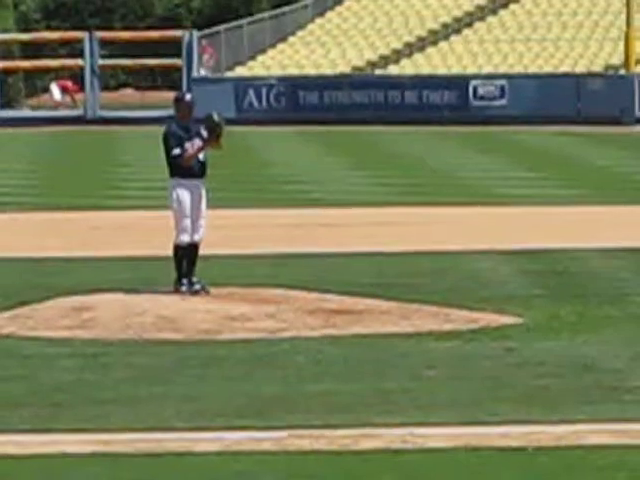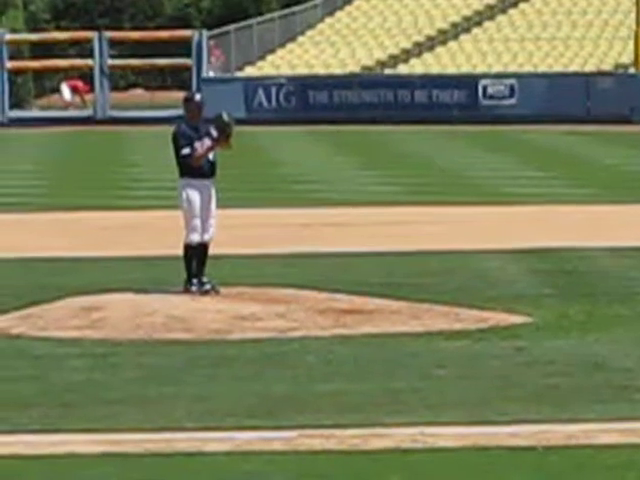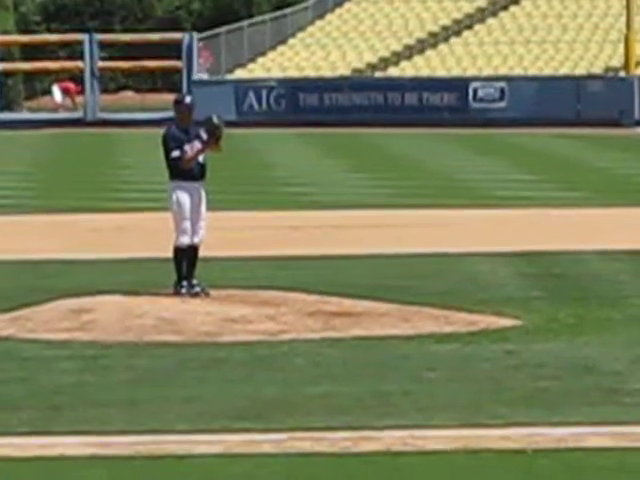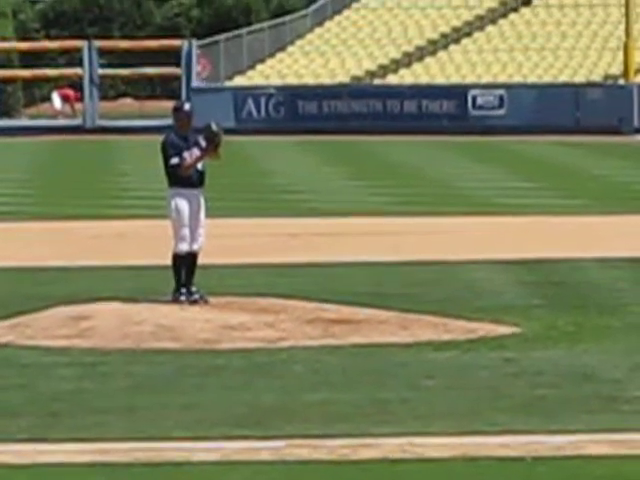
dt=0.2s
person 1, frame 1
left shoulder: (196, 127)
right shoulder: (172, 131)
left elbow: (217, 145)
right elbow: (183, 160)
left wrist: (214, 135)
right wrist: (202, 145)
left hip: (199, 184)
right hip: (182, 185)
left knee: (197, 233)
right knee: (184, 234)
left ankle: (191, 277)
right ankle: (180, 280)
person 1, frame 2
left shoulder: (206, 127)
right shoulder: (181, 131)
left elbow: (226, 145)
right elbow: (193, 160)
left wrist: (224, 134)
right wrist: (212, 145)
left hip: (208, 183)
right hip: (191, 185)
left knee: (207, 233)
right knee: (193, 234)
left ankle: (201, 277)
right ankle: (190, 280)
person 1, frame 3
left shoulder: (196, 129)
right shoulder: (171, 134)
left elbow: (216, 148)
right elbow: (183, 163)
left wrist: (214, 138)
right wrist: (202, 148)
left hip: (198, 186)
right hip: (181, 187)
left knee: (197, 235)
right knee: (184, 236)
left ankle: (191, 279)
right ankle: (180, 282)
person 1, frame 4
left shoulder: (195, 136)
right shoulder: (170, 141)
left elbow: (214, 155)
right elbow: (182, 170)
left wrist: (213, 144)
right wrist: (201, 155)
left hip: (197, 193)
right hip: (180, 194)
left knee: (196, 242)
right knee: (182, 243)
left ankle: (189, 286)
right ankle: (178, 289)
